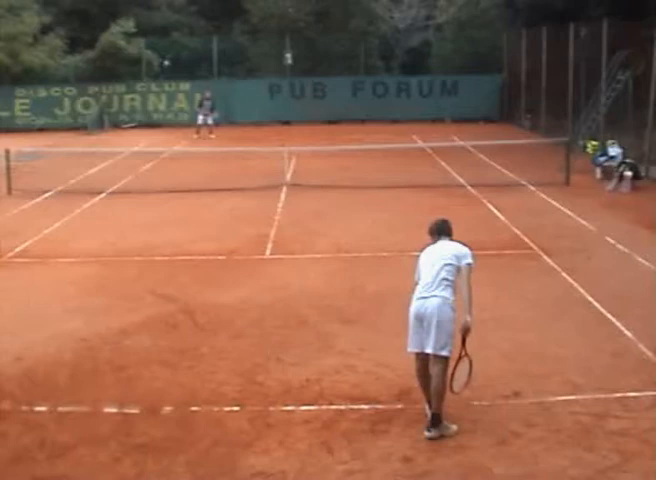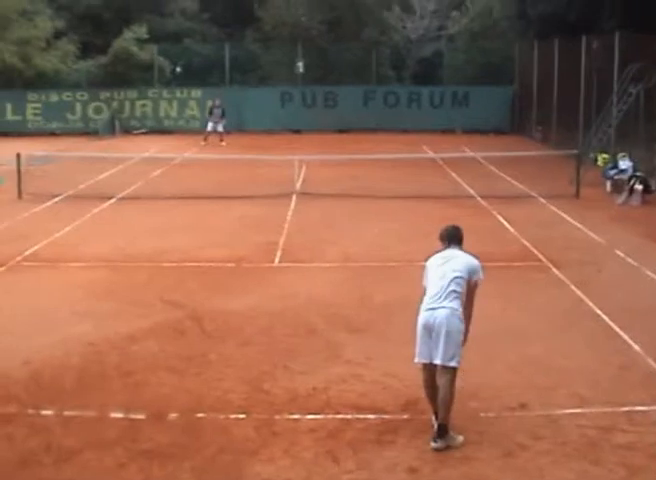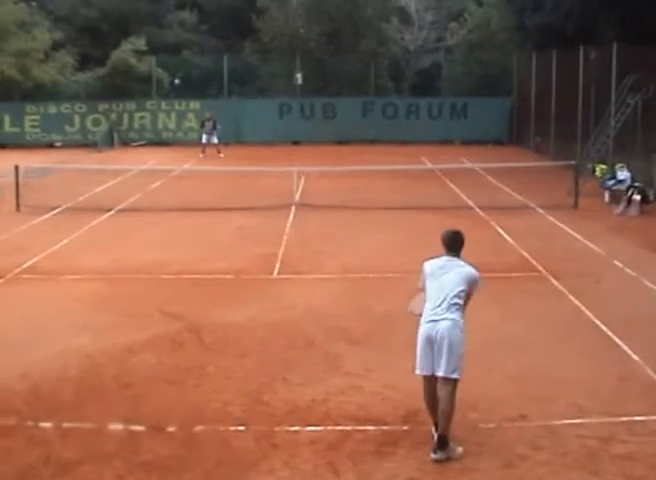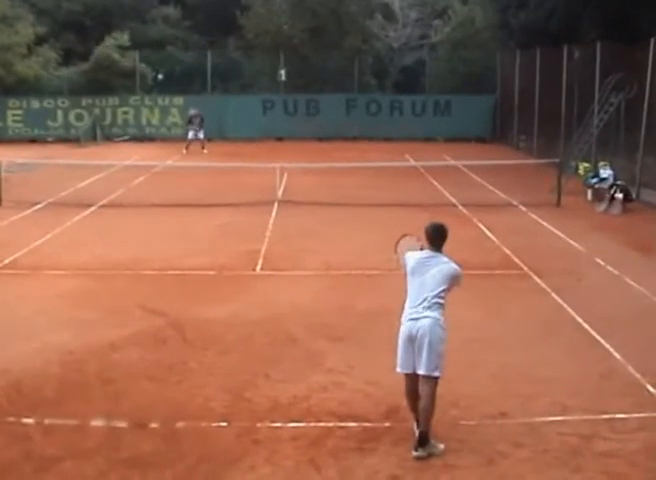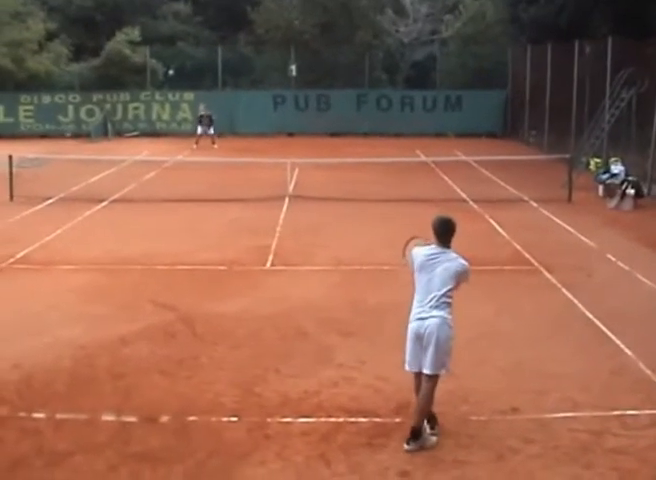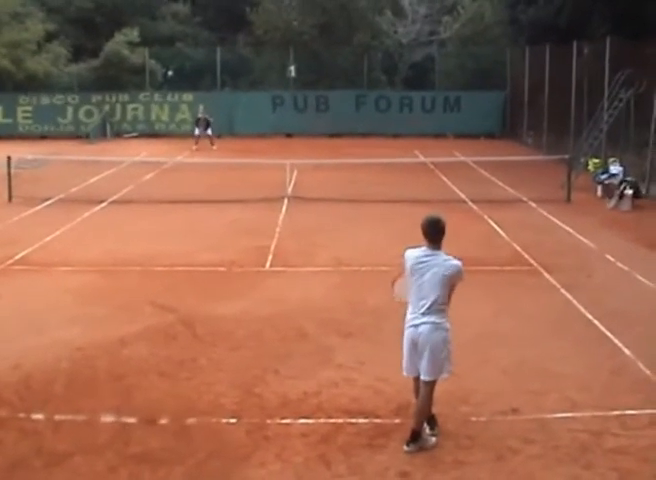
dt=0.5s
person 1, frame 1
left shoulder: (426, 252)
right shoulder: (462, 251)
right elbow: (465, 283)
right wrist: (468, 316)
left hip: (418, 303)
right hip: (440, 304)
left knee: (421, 359)
right knee: (439, 363)
left ankle: (430, 406)
right ankle: (435, 424)
person 1, frame 2
left shoulder: (432, 260)
right shoulder: (472, 263)
right elbow: (469, 301)
right wrist: (465, 332)
left hip: (426, 313)
right hip: (449, 316)
left knee: (428, 370)
right knee: (446, 374)
left ankle: (437, 417)
right ankle: (441, 435)
person 1, frame 3
left shoulder: (428, 266)
right shoulder: (471, 273)
left hip: (428, 325)
right hip: (450, 327)
left knee: (429, 381)
right knee: (447, 385)
left ankle: (437, 428)
right ankle: (441, 445)
person 1, frame 4
left shoulder: (410, 257)
right shoulder: (453, 270)
left hip: (409, 322)
right hip: (431, 325)
left knee: (411, 379)
right knee: (428, 383)
left ankle: (419, 424)
right ankle: (423, 442)
person 1, frame 5
left shoulder: (417, 253)
right shoulder: (461, 266)
left hip: (417, 321)
right hip: (439, 323)
left knee: (419, 377)
right knee: (429, 380)
left ankle: (429, 418)
right ankle: (415, 436)
person 1, frame 6
left shoulder: (409, 256)
right shoulder: (454, 266)
right elbow: (448, 296)
left hip: (412, 325)
right hip: (435, 328)
left knee: (418, 381)
right knee: (427, 384)
left ankle: (428, 419)
right ankle: (415, 438)
